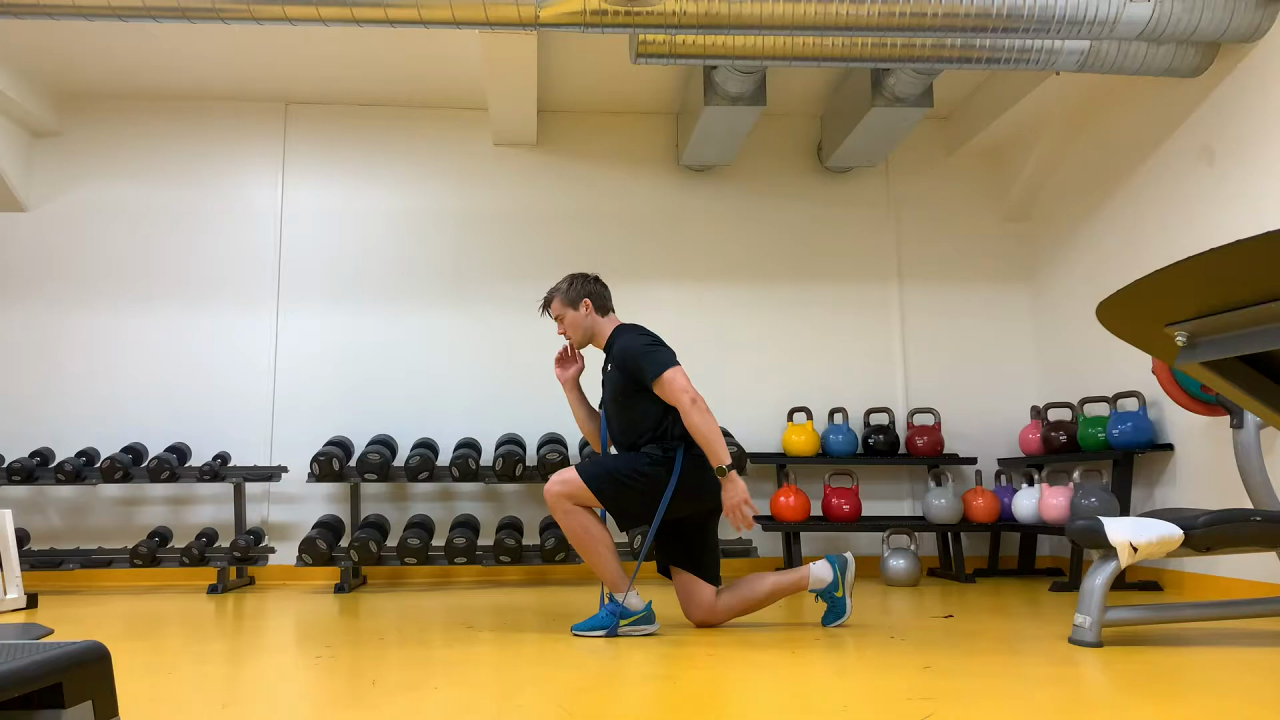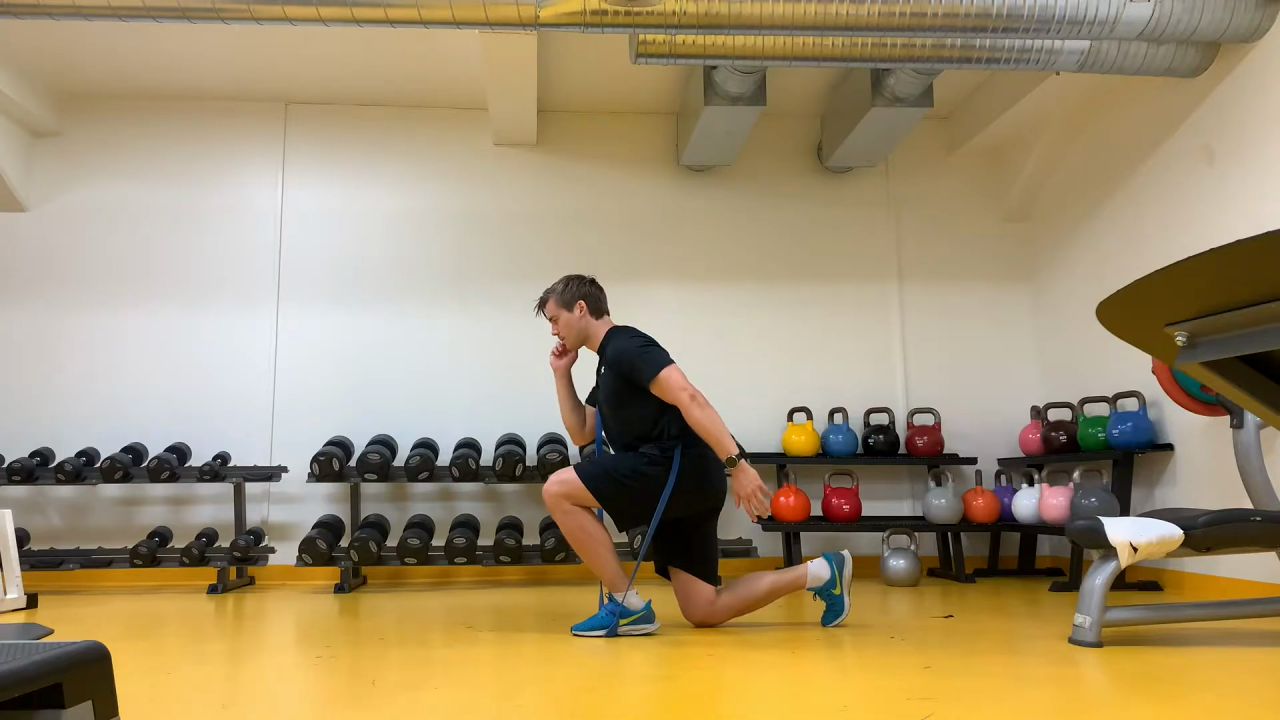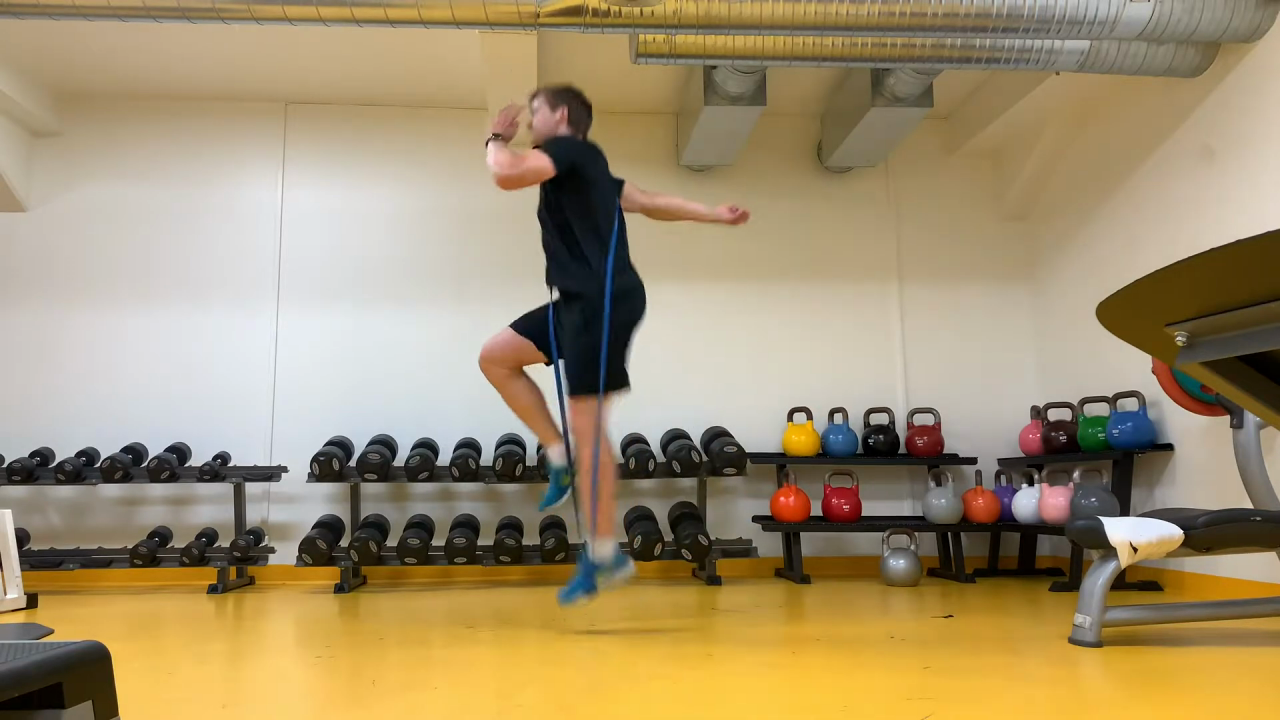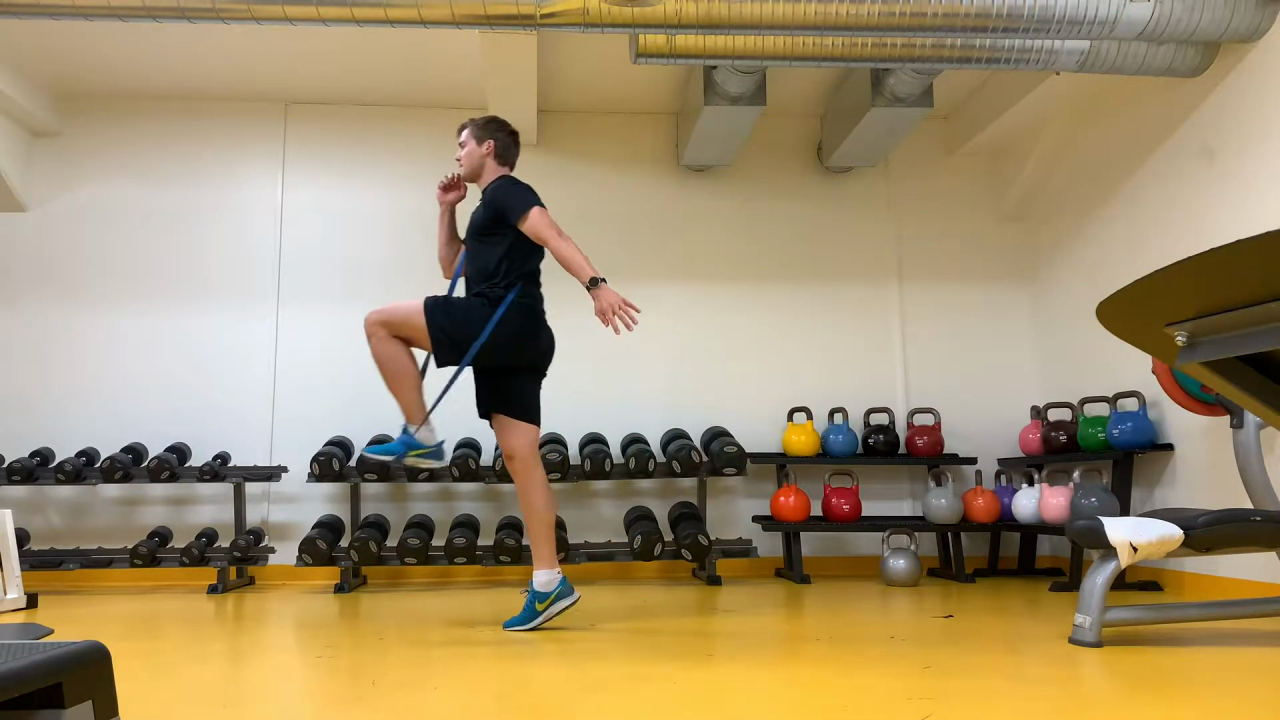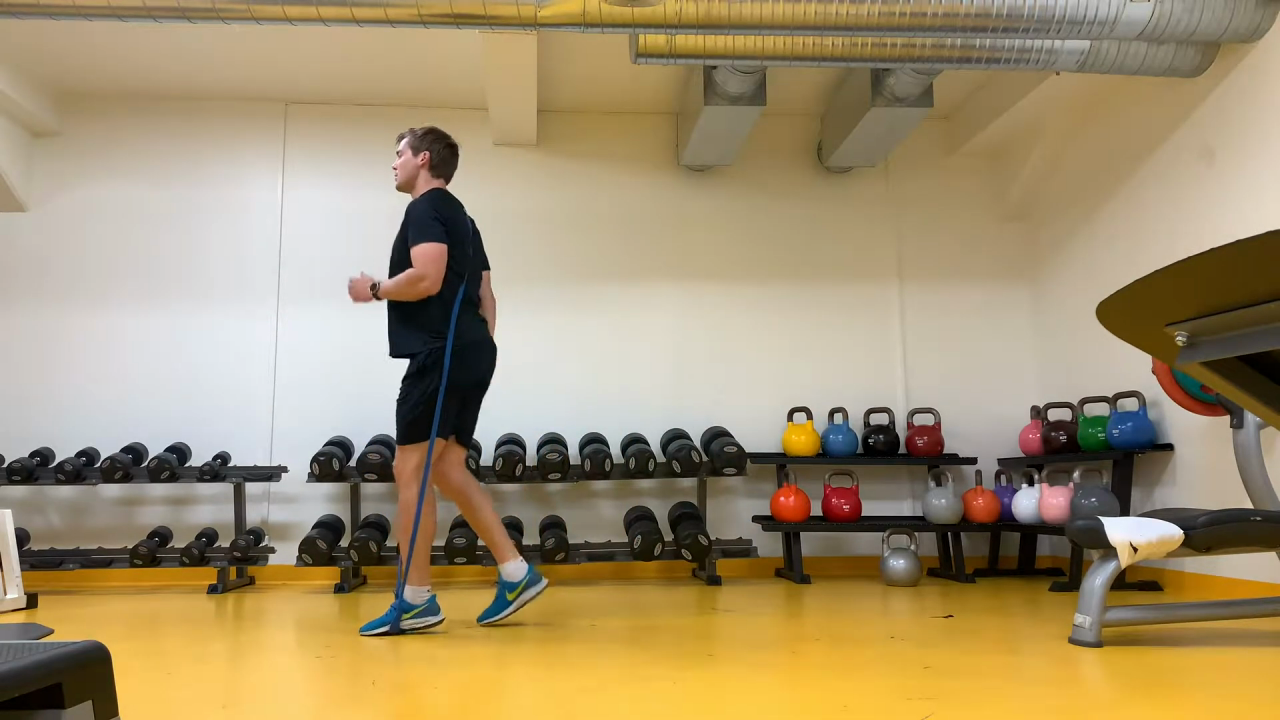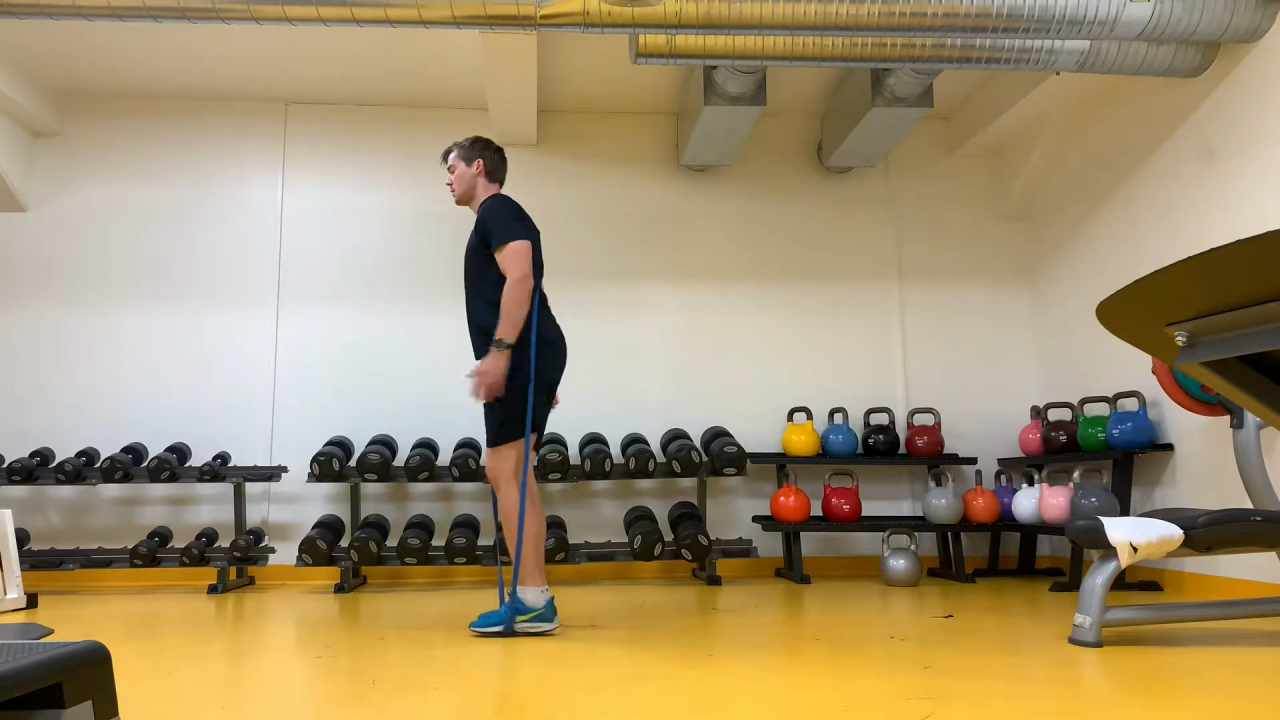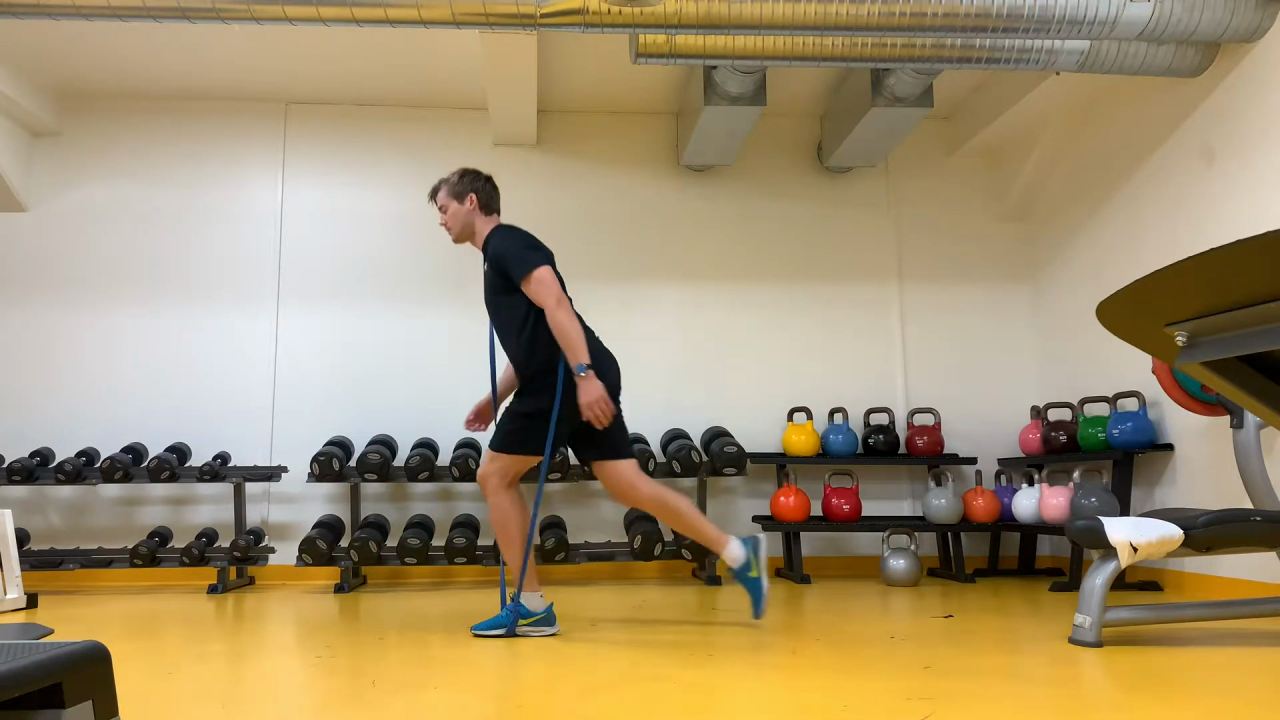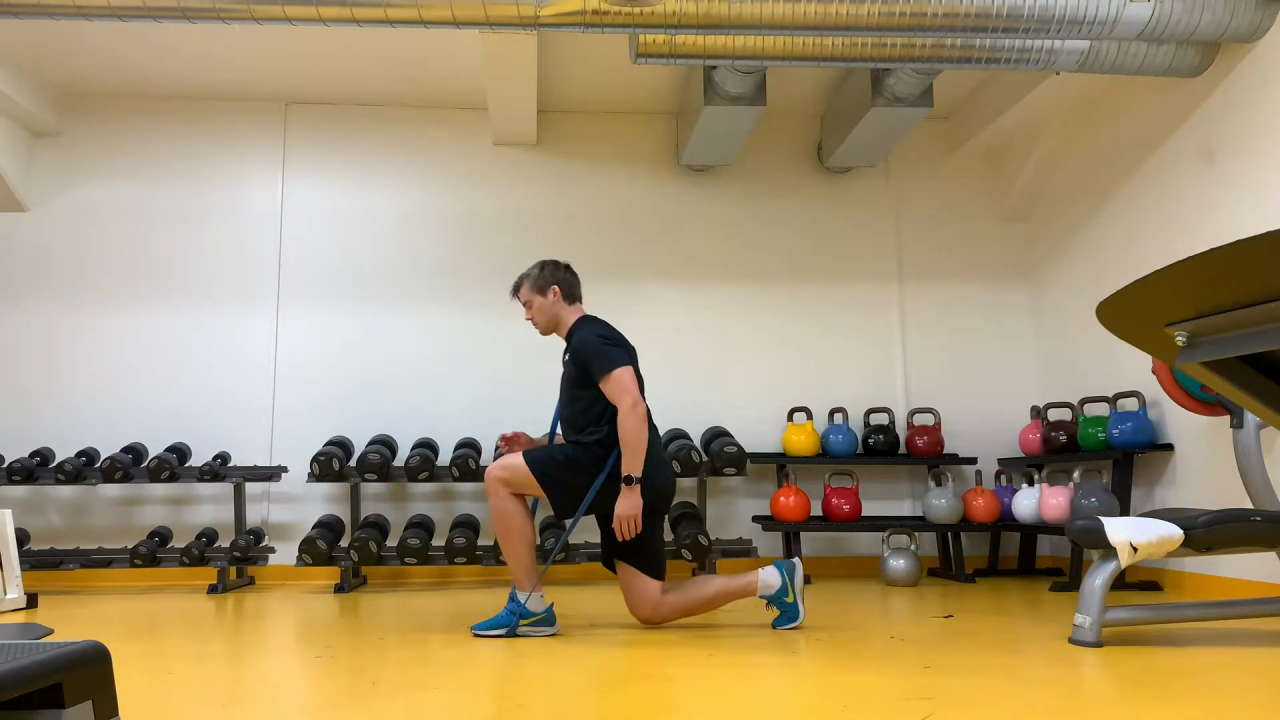
dt=0.7s
person 1, frame 1
left shoulder: (632, 344)
right shoulder: (616, 360)
left elbow: (690, 402)
right elbow: (601, 441)
left wrist: (728, 475)
right wrist: (571, 386)
left hip: (678, 467)
right hip: (680, 481)
left knee: (559, 490)
right knee: (705, 611)
left ankle: (628, 606)
right ankle: (824, 574)
person 1, frame 2
left shoulder: (626, 348)
right shoulder: (610, 362)
left elbow: (689, 399)
right elbow: (581, 433)
left wrist: (736, 464)
right wrist: (562, 374)
left hip: (678, 467)
right hip: (679, 479)
left knee: (558, 490)
right knee: (705, 611)
left ankle: (627, 606)
right ankle: (823, 573)
person 1, frame 3
left shoulder: (567, 148)
right shoulder: (583, 167)
left elbow: (506, 174)
right elbow: (649, 200)
left wrist: (496, 138)
right wrist: (711, 212)
left hip: (601, 302)
right hip: (581, 300)
left knee: (585, 425)
right knee: (494, 356)
left ankle: (601, 554)
right ankle: (557, 452)
person 1, frame 4
left shoulder: (508, 192)
right shoulder: (491, 208)
left elbow: (554, 238)
right elbow: (452, 266)
left wrist: (596, 285)
right wrist: (446, 210)
left hip: (503, 322)
right hip: (514, 338)
left knee: (379, 323)
right knee: (520, 456)
left ankle: (422, 434)
right ankle: (548, 583)
person 1, frame 5
left shoulder: (427, 208)
right shoulder: (458, 218)
left elbow: (425, 280)
right elbow: (486, 296)
left wrist: (374, 290)
right wrist: (477, 349)
left hip: (442, 355)
right hip: (468, 353)
left knee: (410, 471)
right knee: (448, 472)
left ankle: (416, 600)
right ankle: (517, 574)
person 1, frame 6
left shoulder: (498, 211)
right shoulder: (497, 219)
left elbow: (521, 280)
left wrist: (498, 350)
left hip: (526, 360)
right hip: (529, 361)
left knee: (503, 472)
right knee: (516, 475)
left ankle: (532, 601)
right ankle: (535, 597)
person 1, frame 7
left shoulder: (505, 243)
right shoulder: (502, 253)
left elbow: (556, 305)
left wrist: (583, 374)
right wrist: (494, 400)
left hip: (572, 377)
right hip: (579, 379)
left knee: (496, 477)
right knee: (630, 485)
left ankle: (531, 606)
right ankle: (740, 554)
person 1, frame 8
left shoulder: (591, 339)
right shoulder: (585, 342)
left elbow: (632, 407)
left wrist: (629, 487)
right wrist: (540, 446)
left hip: (622, 471)
right hip: (631, 478)
left knee: (500, 476)
right knee: (652, 607)
left ankle: (529, 607)
right ankle: (773, 580)
